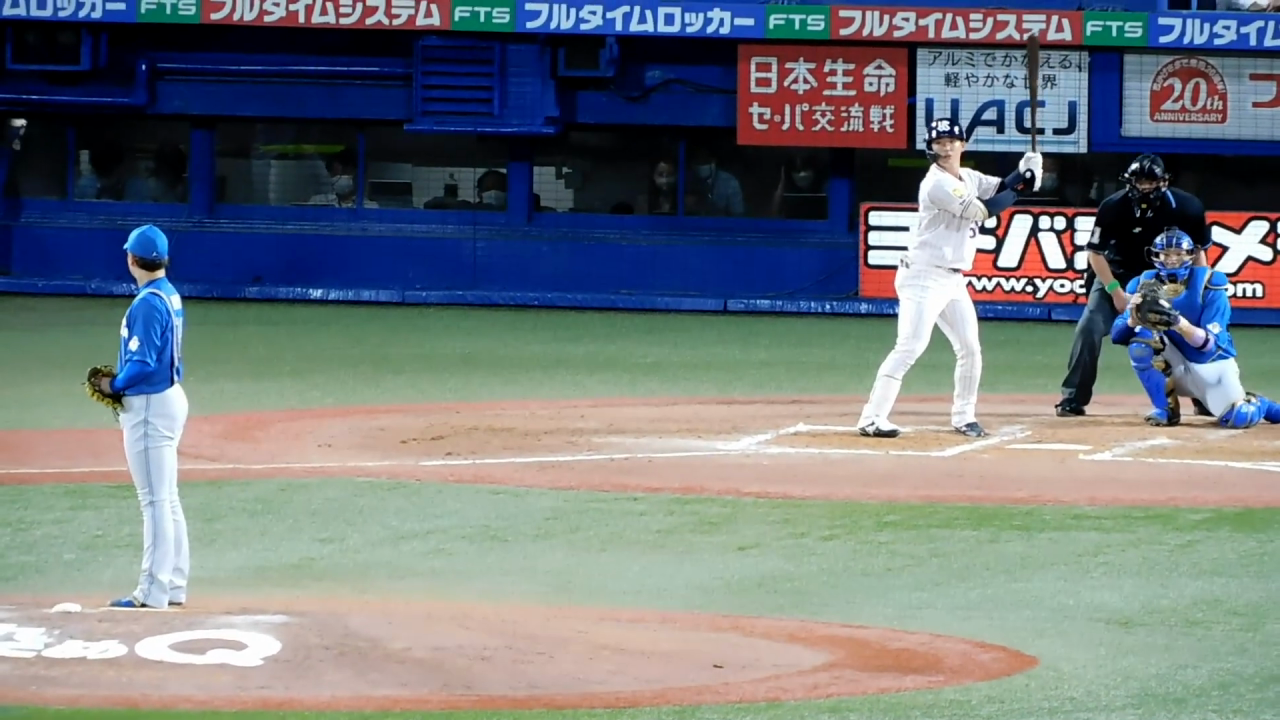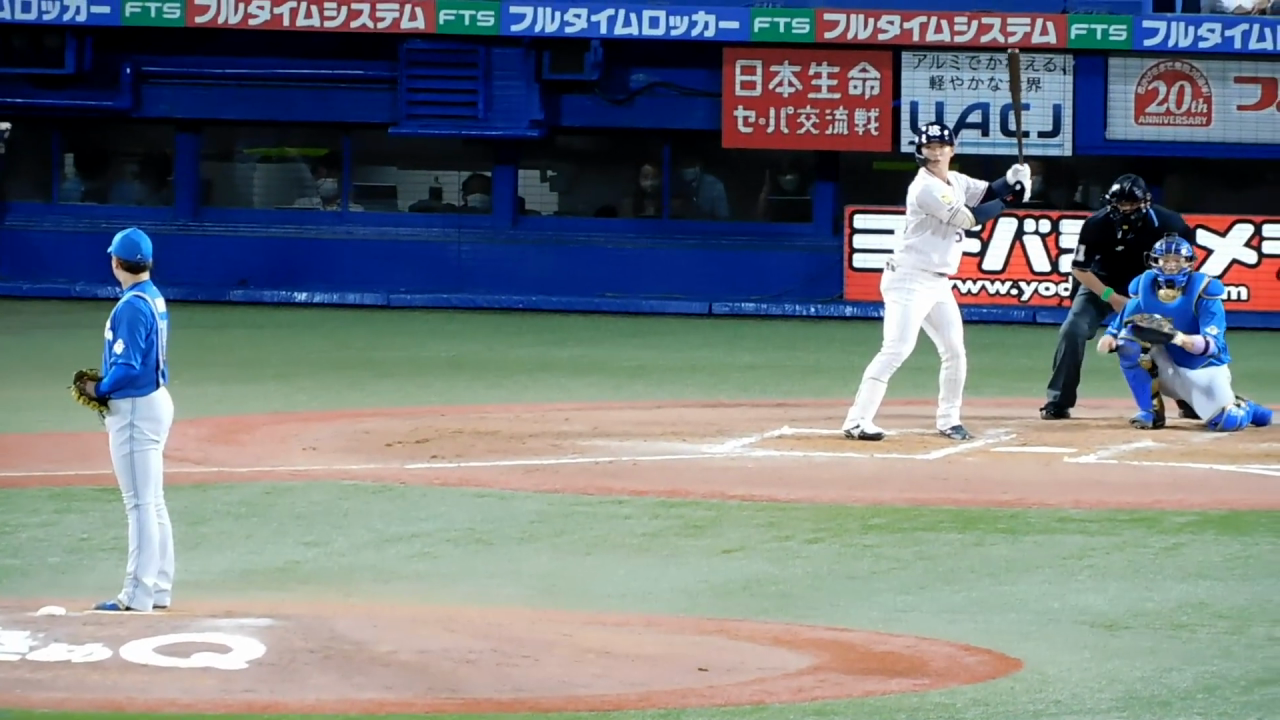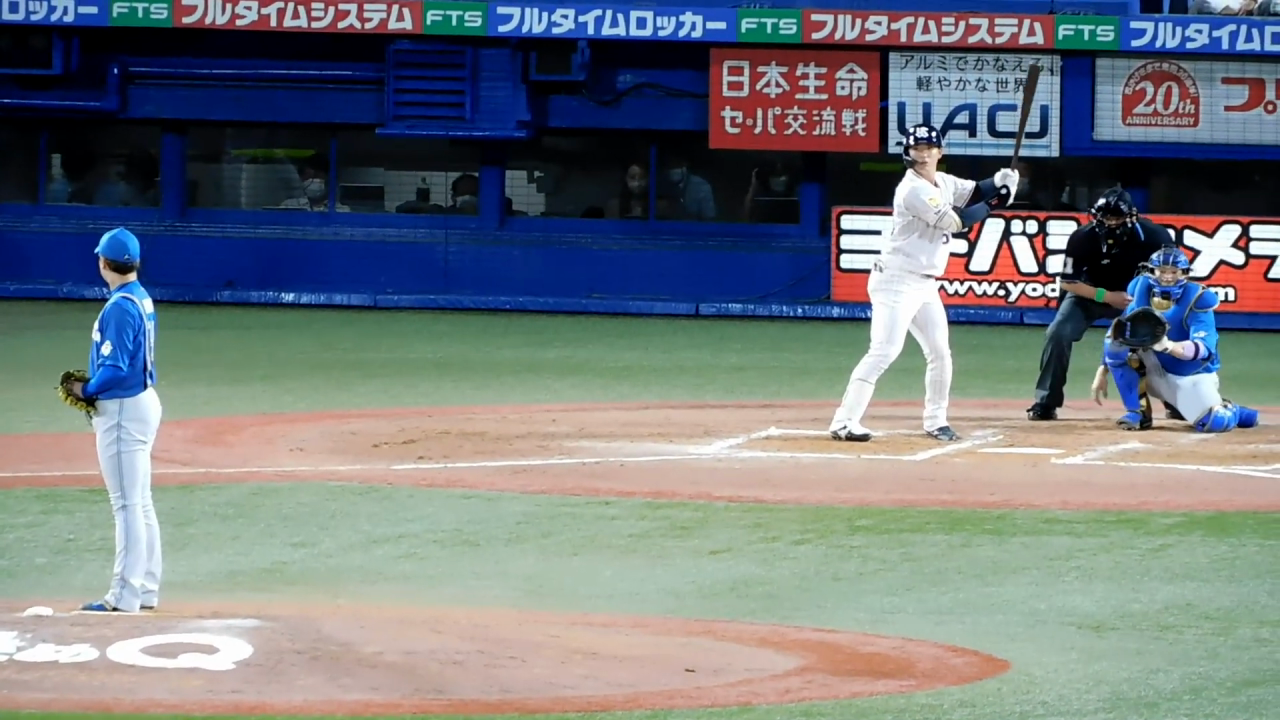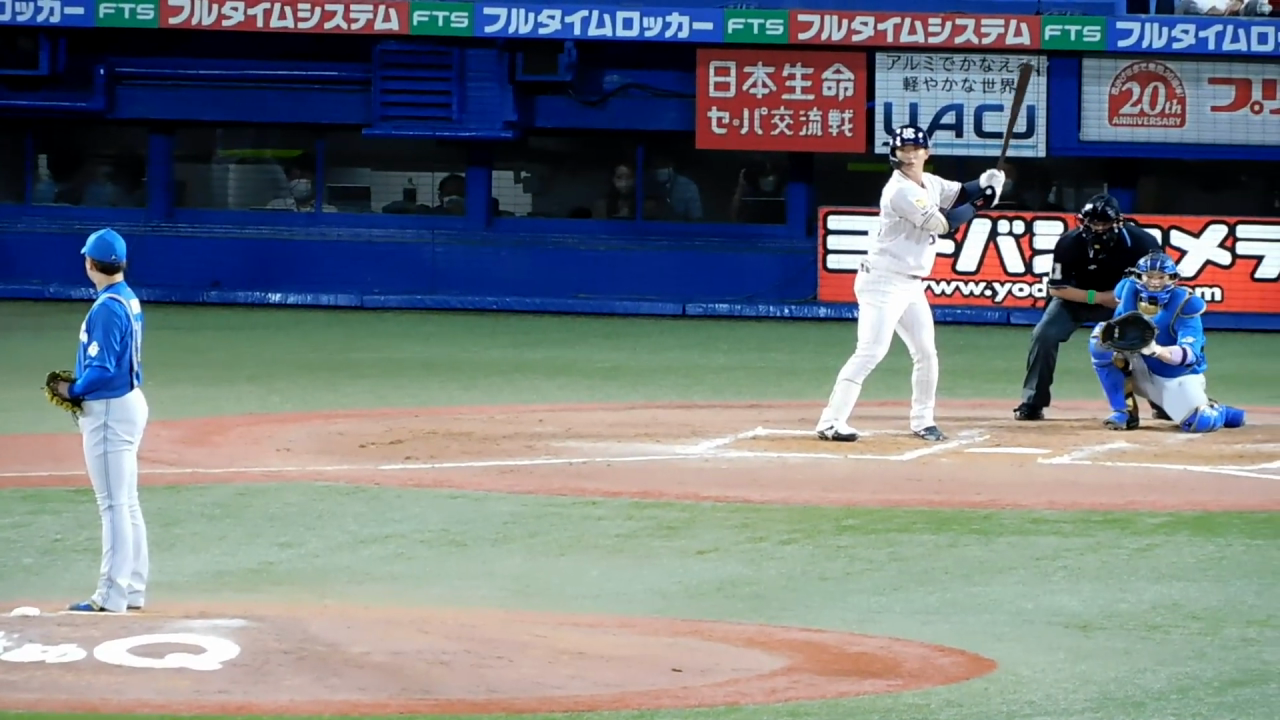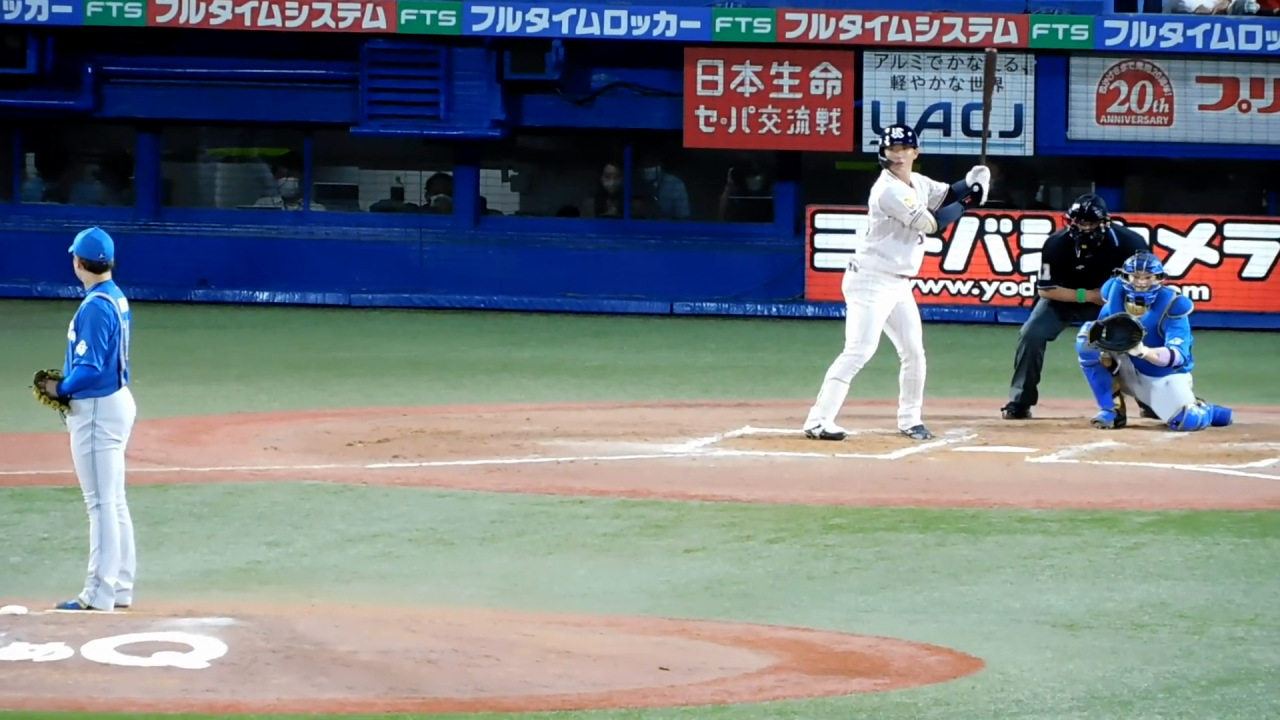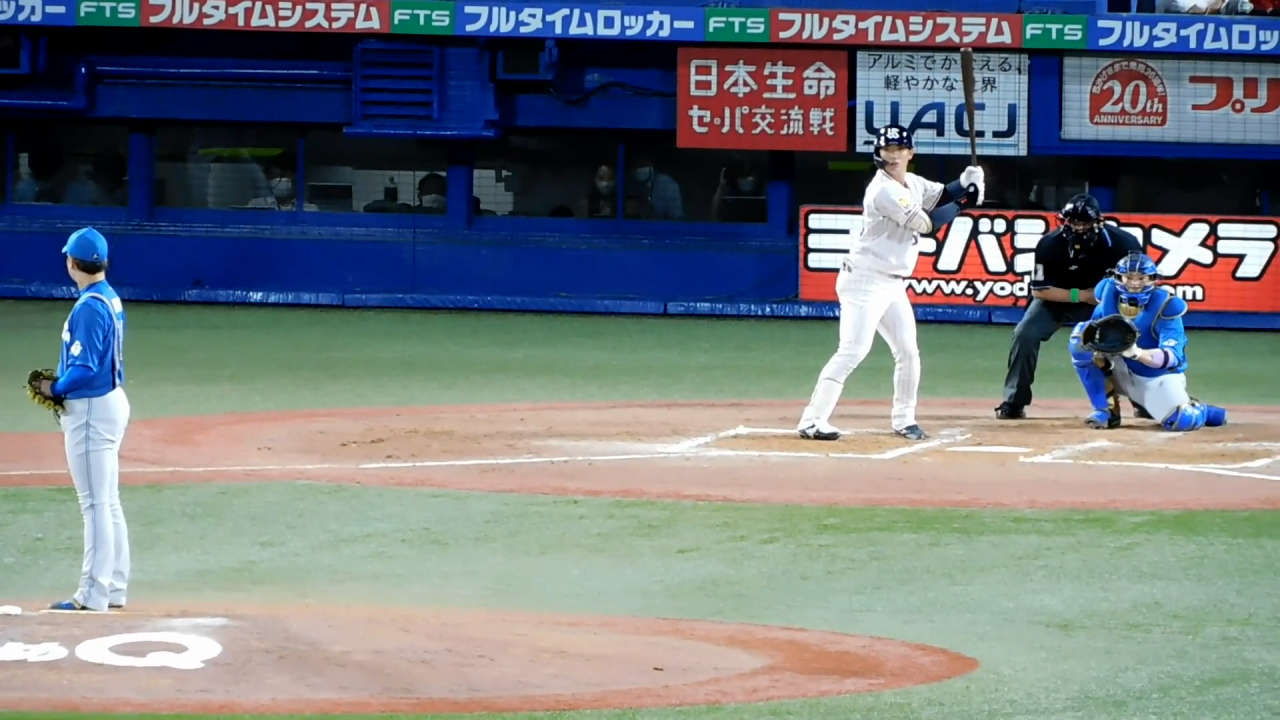
dt=0.2s
person 1, frame 1
left shoulder: (147, 302)
right shoulder: (170, 295)
left elbow: (142, 363)
left wrist: (113, 385)
right wrist: (122, 382)
left hip: (150, 406)
right hip: (168, 397)
left knee: (154, 500)
right knee: (167, 498)
left ankle: (153, 591)
right ankle: (174, 584)
person 1, frame 2
left shoulder: (131, 305)
right shoulder: (155, 298)
left elbow: (127, 367)
left wrist: (98, 389)
right wrist: (107, 385)
left hip: (135, 409)
right hip: (153, 400)
left knee: (139, 503)
right knee: (152, 501)
left ankle: (138, 594)
right ankle: (158, 587)
person 1, frame 3
left shoulder: (119, 306)
right shoulder: (142, 299)
left elbow: (114, 368)
left wrist: (85, 390)
right wrist: (94, 386)
left hip: (123, 410)
right hip: (142, 401)
left knee: (127, 503)
right knee: (140, 502)
left ankle: (125, 596)
right ankle: (146, 589)
person 1, frame 4
left shoulder: (106, 307)
right shoulder: (129, 300)
left elbow: (101, 369)
left wrist: (71, 390)
right wrist: (80, 386)
left hip: (109, 411)
right hip: (127, 402)
left knee: (113, 503)
right knee: (127, 502)
left ankle: (112, 596)
right ankle: (132, 589)
person 1, frame 5
left shoulder: (94, 306)
right shoulder: (117, 298)
left elbow: (89, 368)
left wrist: (59, 389)
right wrist: (68, 385)
left hip: (97, 409)
right hip: (115, 400)
left knee: (101, 502)
right knee: (114, 500)
left ankle: (99, 594)
right ankle: (119, 587)
person 1, frame 6
left shoulder: (88, 307)
right shoulder: (111, 299)
left elbow: (84, 368)
left wrist: (54, 389)
right wrist: (61, 384)
left hip: (91, 410)
right hip: (109, 401)
left knee: (95, 502)
right knee: (108, 501)
left ankle: (93, 594)
right ankle: (113, 587)
person 2, frame 1
left shoulder: (968, 177)
right shoulder: (937, 183)
left elbow: (999, 188)
right elbow: (983, 211)
left wrist: (1022, 171)
right wrist: (1022, 187)
left hip: (953, 278)
right hip: (924, 275)
left knee: (970, 349)
right knee: (909, 347)
left ankle: (964, 416)
right ankle: (873, 418)
person 2, frame 2
left shoulder: (955, 181)
right shoulder: (925, 188)
left elbow: (987, 192)
right elbow: (970, 219)
left wrist: (1010, 180)
right wrist: (1009, 199)
left hip: (938, 281)
right hip: (909, 279)
left knee: (955, 351)
right knee: (895, 350)
left ankle: (948, 419)
right ankle: (857, 421)
person 2, frame 3
left shoulder: (943, 182)
right shoulder: (913, 190)
left elbow: (974, 192)
right elbow: (956, 222)
left wrist: (998, 182)
right wrist: (995, 202)
left hip: (925, 282)
right hip: (897, 280)
left knee: (940, 353)
right knee: (883, 352)
left ankle: (935, 420)
right ankle: (844, 422)
person 2, frame 4
left shoulder: (929, 182)
right shoulder: (900, 190)
left elbow: (959, 194)
right elbow: (943, 224)
left wrist: (983, 184)
right wrist: (981, 203)
left hip: (911, 283)
right hip: (884, 280)
left knee: (926, 353)
right knee: (870, 352)
left ankle: (922, 420)
right ankle: (831, 422)
person 2, frame 5
left shoulder: (917, 183)
right shoulder: (888, 190)
left elbow: (947, 195)
right elbow: (932, 223)
left wrist: (970, 183)
right wrist: (968, 199)
left hip: (899, 282)
right hip: (871, 280)
left knee: (914, 352)
right knee: (858, 351)
left ankle: (909, 419)
right ankle: (818, 421)
person 2, frame 6
left shoulder: (912, 183)
right shoulder: (883, 190)
left elbow: (942, 195)
right elbow: (927, 223)
left wrist: (964, 183)
right wrist: (964, 201)
left hip: (893, 283)
right hip: (865, 280)
left knee: (908, 353)
right knee: (852, 351)
left ankle: (904, 419)
right ankle: (813, 421)
person 3, frame 1
left shoulder: (1187, 206)
right shoulder: (1113, 207)
left elbow: (1196, 251)
right elbow: (1095, 253)
right wrist: (1116, 292)
right hip: (1118, 274)
right knee: (1090, 326)
right ankle: (1073, 398)
person 3, frame 2
left shoulder: (1169, 223)
right shoulder: (1096, 225)
right elbow: (1079, 270)
right wrist: (1111, 297)
right hip: (1102, 285)
right knee: (1073, 331)
right ankle: (1058, 402)
person 3, frame 3
left shoulder: (1156, 237)
right shoulder: (1082, 238)
right elbow: (1067, 282)
right wrist: (1107, 296)
right hip: (1090, 293)
right knee: (1058, 334)
right ankle: (1045, 402)
person 3, frame 4
left shoulder: (1143, 243)
right shoulder: (1069, 244)
right elbow: (1056, 289)
right wrist: (1097, 297)
right hip: (1077, 297)
right knee: (1044, 334)
right ankle: (1032, 403)
person 3, frame 5
left shoulder: (1130, 242)
right shoulder: (1057, 244)
right elbow: (1045, 290)
right wrist: (1087, 295)
right hip: (1064, 297)
right knee: (1032, 334)
right ankle: (1020, 402)
person 3, frame 6
left shoulder: (1123, 243)
right shoulder: (1049, 245)
right elbow: (1038, 290)
right wrist: (1080, 295)
right hip: (1057, 298)
right knee: (1025, 334)
right ankle: (1013, 402)
person 4, frame 1
left shoulder: (1209, 285)
right shoulder: (1146, 286)
left elbow: (1211, 342)
right elbow: (1118, 335)
left wrist: (1179, 323)
right wrist: (1133, 317)
left hip: (1213, 365)
right hip: (1176, 367)
left knee: (1239, 418)
right knee: (1140, 337)
left ankle: (1260, 405)
right ankle: (1165, 409)
person 4, frame 2
left shoulder: (1204, 291)
right shoulder: (1144, 288)
left elbow: (1214, 344)
right elbow: (1118, 331)
left wrist: (1179, 338)
right wrist: (1109, 340)
left hip: (1204, 371)
right hip: (1166, 369)
left knee: (1228, 421)
right knee: (1129, 334)
left ankle: (1244, 409)
right ankle: (1150, 411)
person 4, frame 3
left shoulder: (1197, 301)
right shoulder: (1142, 293)
left elbow: (1204, 349)
left wrist: (1167, 345)
right wrist: (1103, 371)
left hip: (1192, 376)
right hip: (1155, 373)
left knee: (1215, 423)
left ankle: (1235, 412)
right ankle: (1137, 412)
person 4, frame 4
left shoulder: (1184, 305)
right shoulder: (1129, 296)
left elbow: (1191, 355)
left wrist: (1155, 350)
left hip: (1179, 378)
right hip: (1141, 374)
left knee: (1201, 422)
right knee: (1102, 333)
left ankle: (1221, 412)
right ankle: (1123, 411)
person 4, frame 5
left shoulder: (1171, 306)
right shoulder: (1115, 295)
left elbow: (1179, 356)
left wrist: (1143, 351)
left hip: (1166, 377)
right hip: (1128, 372)
left knee: (1188, 421)
right knee: (1089, 332)
left ankle: (1207, 411)
right ankle: (1111, 410)
person 4, frame 6
left shoulder: (1165, 307)
right shoulder: (1108, 297)
left elbow: (1173, 358)
left wrist: (1136, 353)
left hip: (1159, 377)
right hip: (1122, 373)
left knee: (1183, 421)
right knee: (1081, 333)
left ankle: (1201, 411)
right ankle: (1105, 410)
